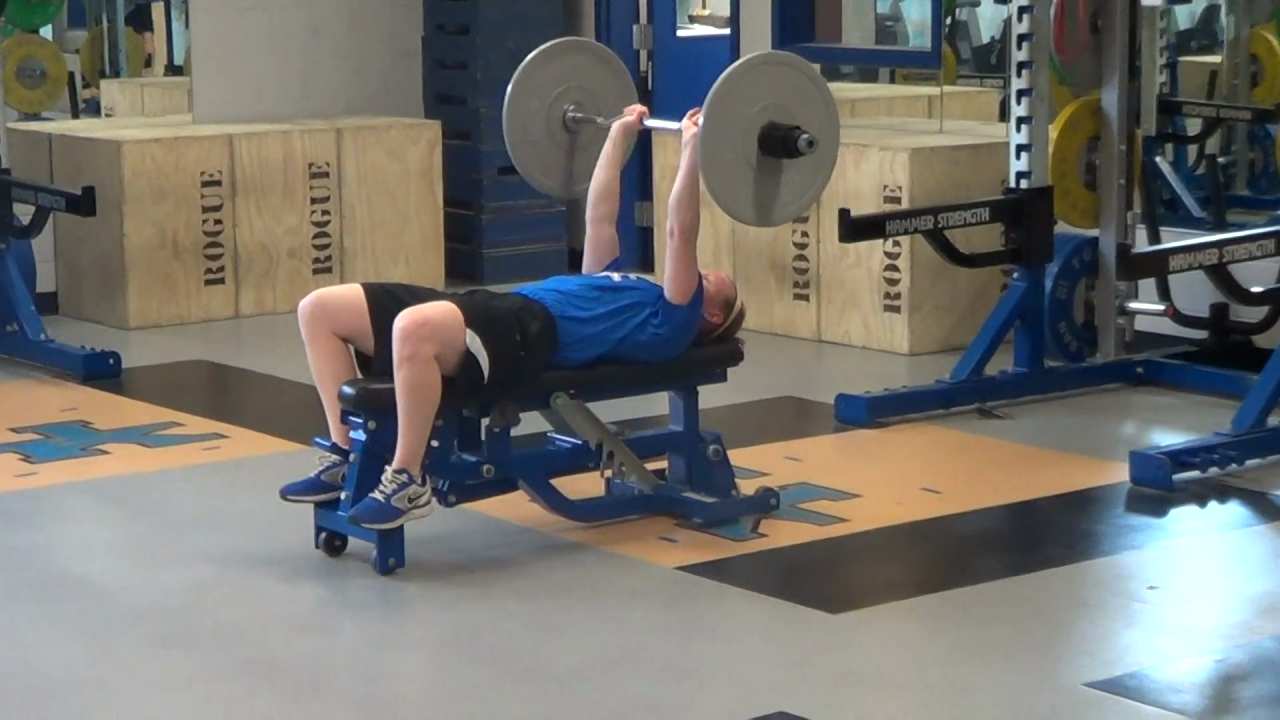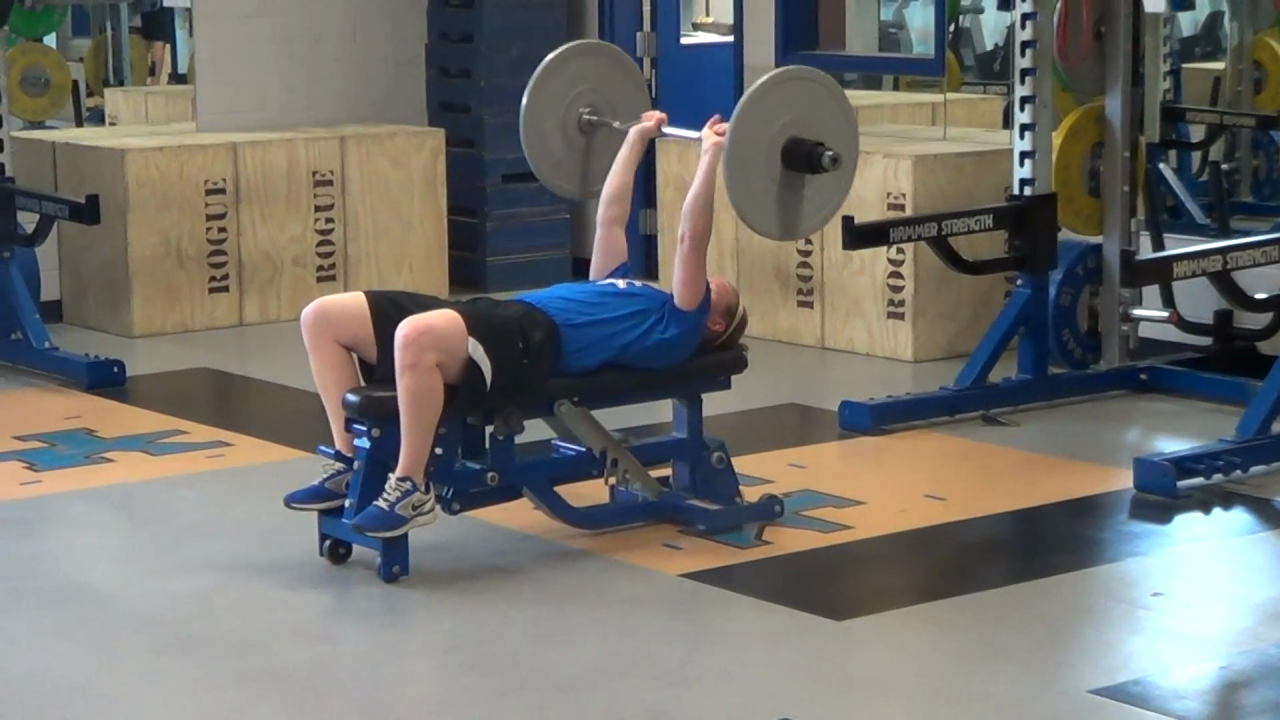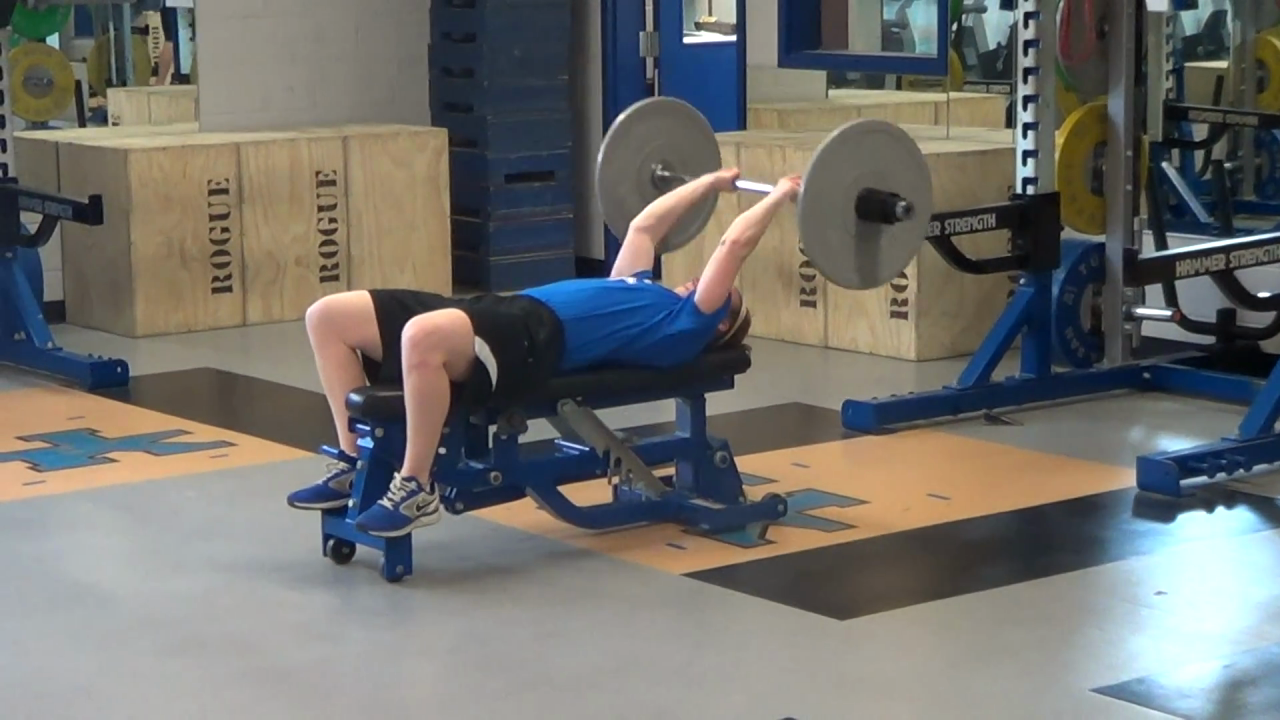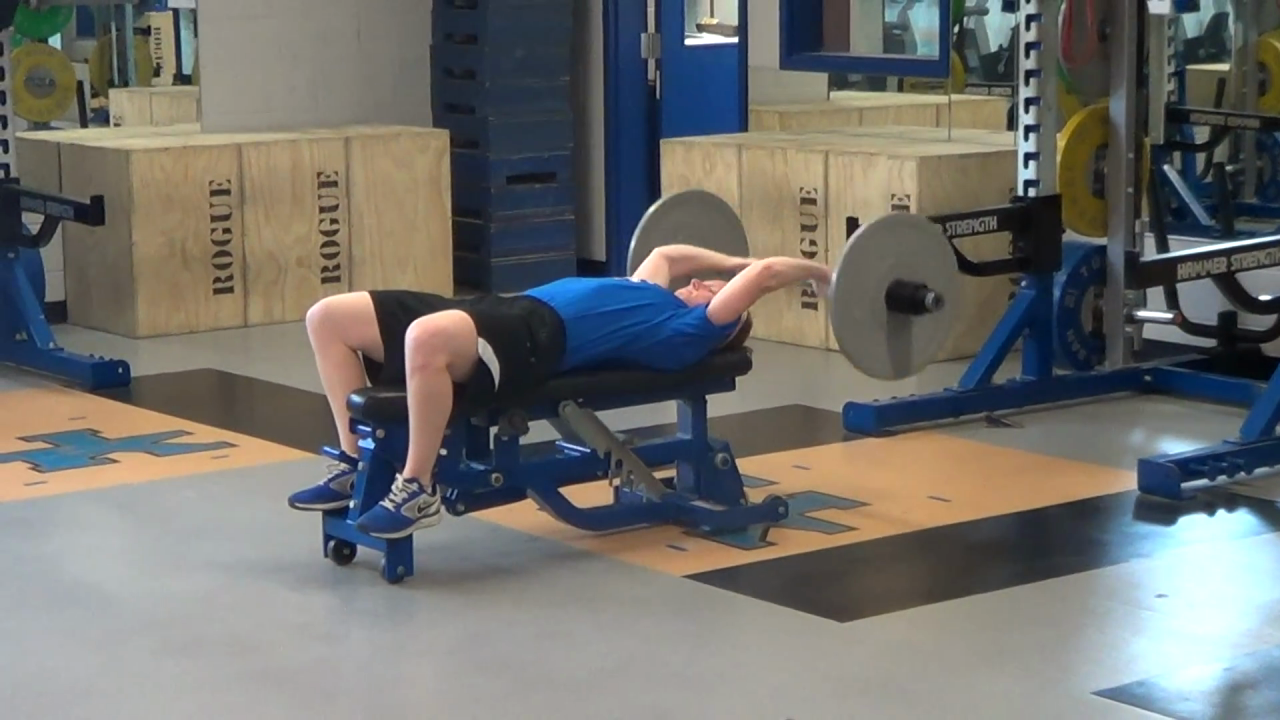
dt=0.4s
person 1, frame 1
left shoulder: (672, 324)
right shoulder: (625, 289)
left elbow: (681, 234)
right elbow: (600, 219)
left wrist: (691, 148)
right wrist: (620, 135)
left hip: (528, 333)
right hip: (495, 307)
left knee: (415, 329)
right knee: (319, 309)
left ankle: (407, 482)
right ankle: (346, 456)
person 1, frame 2
left shoulder: (676, 329)
right shoulder: (629, 296)
left elbow: (692, 241)
right elbow: (610, 220)
left wrist: (710, 155)
right wrist: (635, 139)
left hip: (532, 341)
right hip: (501, 314)
left knee: (416, 337)
right knee: (322, 316)
left ankle: (411, 489)
right ankle: (350, 464)
person 1, frame 3
left shoulder: (686, 326)
right shoulder: (640, 291)
left elbow: (734, 245)
right elbow: (644, 226)
left wrist: (782, 193)
right wrist: (711, 181)
left hip: (536, 336)
right hip: (506, 310)
left knee: (422, 336)
right knee: (327, 316)
left ankle: (416, 489)
right ankle: (355, 463)
person 1, frame 4
left shoulder: (689, 331)
right shoulder: (652, 300)
left elbow: (763, 277)
right elbow: (666, 253)
left wrist: (815, 270)
right wrist: (739, 261)
left hip: (540, 335)
right hip: (509, 310)
left knee: (427, 338)
right knee: (329, 316)
left ankle: (417, 490)
right ankle: (355, 462)
